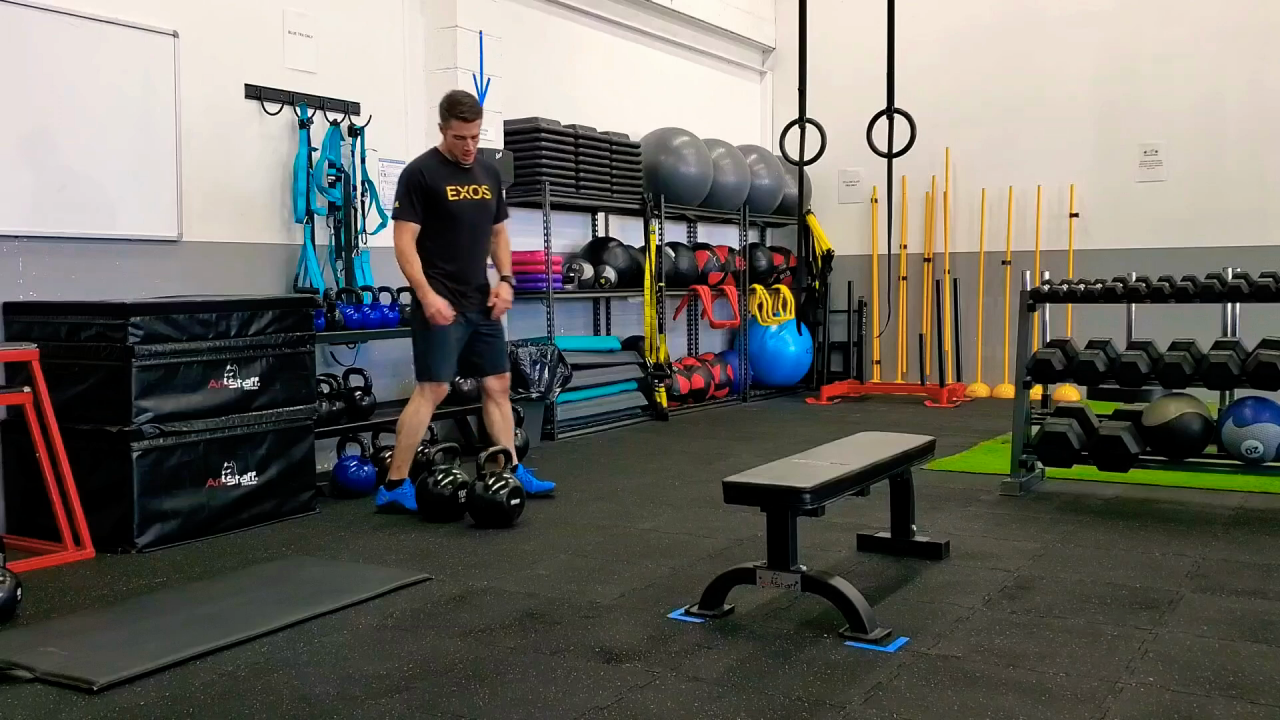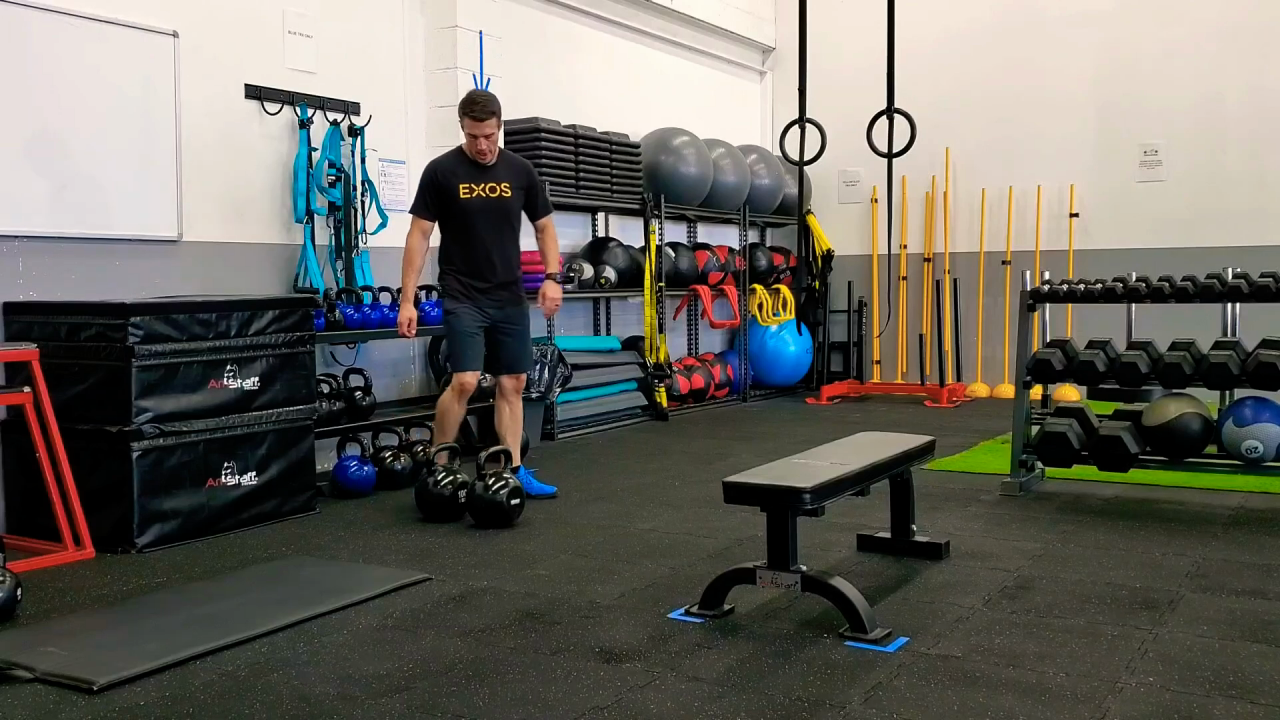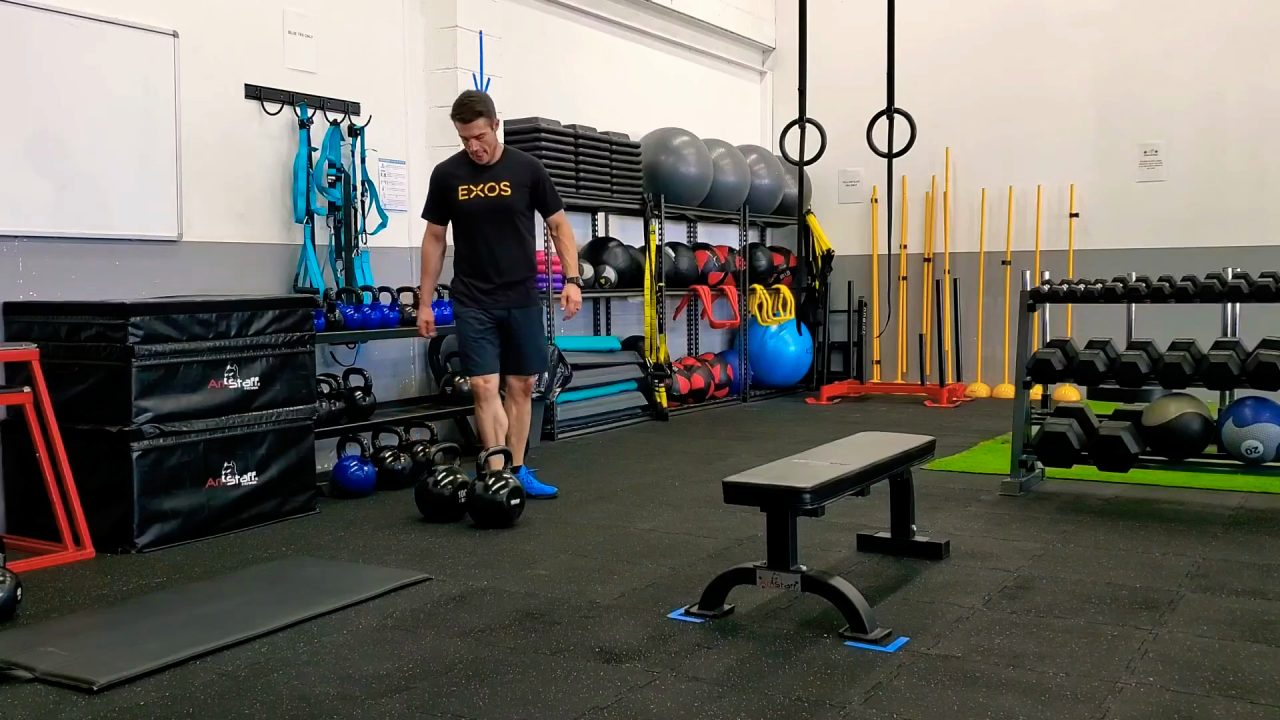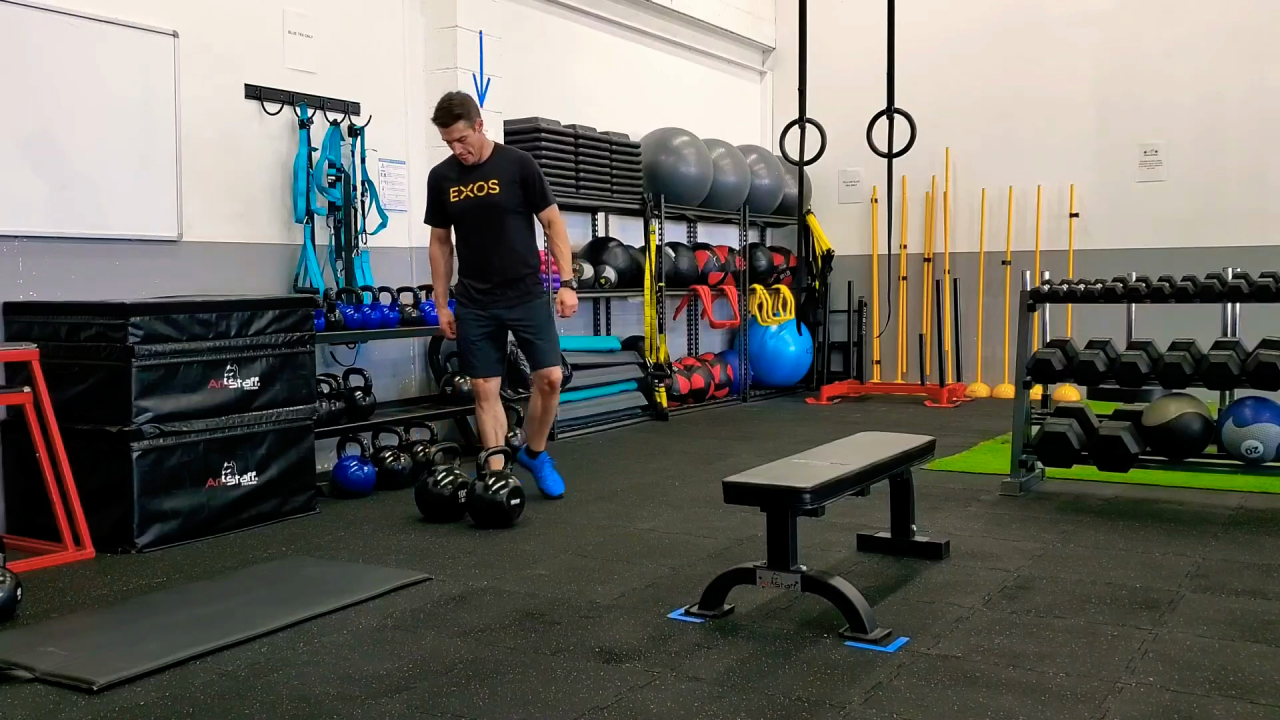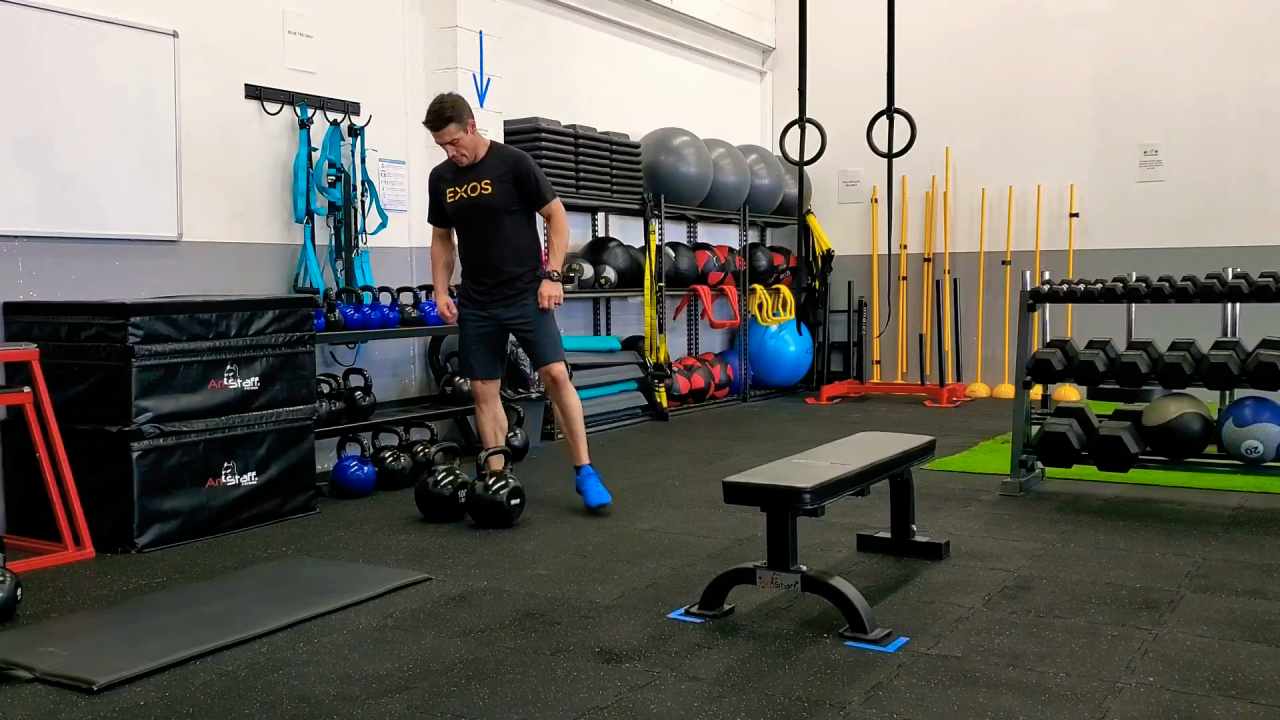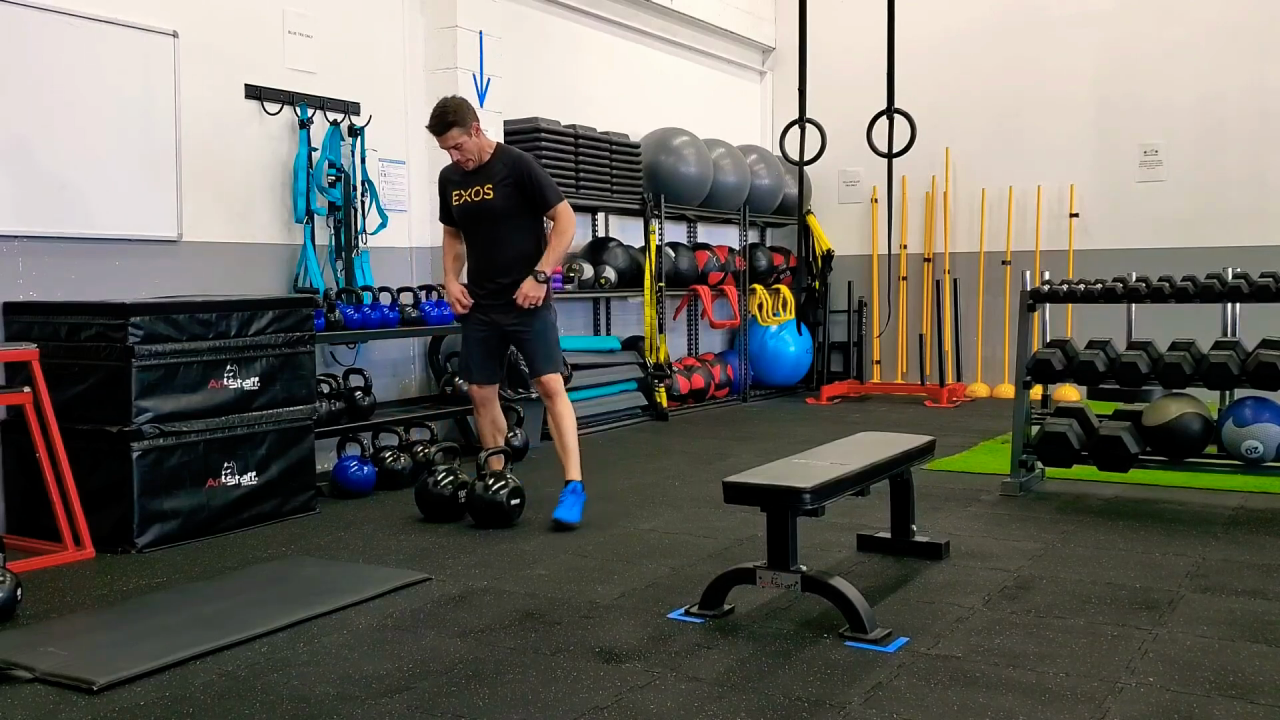
dt=0.2s
person 1, frame 1
left shoulder: (488, 172)
right shoulder: (421, 173)
left elbow: (498, 232)
right elbow: (404, 241)
left wrist: (505, 279)
right wrist: (425, 294)
left hip: (480, 303)
right hip: (442, 305)
left knee: (499, 386)
right knee: (431, 390)
left ankle: (513, 473)
right ankle: (395, 484)
person 1, frame 2
left shoulder: (520, 170)
right shoulder: (441, 171)
left elbow: (545, 227)
right elbow: (418, 235)
left wrist: (551, 277)
right wrist: (407, 299)
left hip: (510, 297)
right hip: (462, 297)
left knee: (512, 384)
right knee: (464, 381)
left ankle: (515, 472)
person 1, frame 3
left shoulder: (527, 169)
right shoulder: (447, 174)
left elbow: (559, 226)
right elbow: (434, 238)
left wrist: (571, 278)
right wrist: (425, 302)
left hip: (522, 298)
right hip: (474, 300)
left knee: (521, 386)
right knee: (484, 387)
left ankle: (517, 470)
person 1, frame 4
left shoulder: (518, 165)
right shoulder: (441, 177)
left elbow: (554, 223)
right elbow: (440, 241)
left wrist: (567, 282)
right wrist: (441, 303)
left hip: (526, 294)
right hip: (475, 302)
left knee: (549, 377)
right knee: (485, 390)
left ankle: (536, 453)
person 1, frame 5
left shoulder: (514, 163)
right shoulder: (440, 177)
left elbow: (557, 218)
right elbow: (442, 238)
left wrist: (551, 275)
right wrist: (441, 290)
left hip: (526, 293)
right hip: (476, 302)
left knee: (556, 375)
right knee: (484, 391)
left ankle: (584, 470)
person 1, frame 6
left shoulder: (518, 165)
right shoulder: (449, 178)
left elbow: (565, 220)
left wrist: (539, 275)
right wrist: (452, 281)
left hip: (526, 299)
right hip: (480, 304)
left knee: (550, 386)
right knee: (482, 394)
left ankle: (574, 488)
